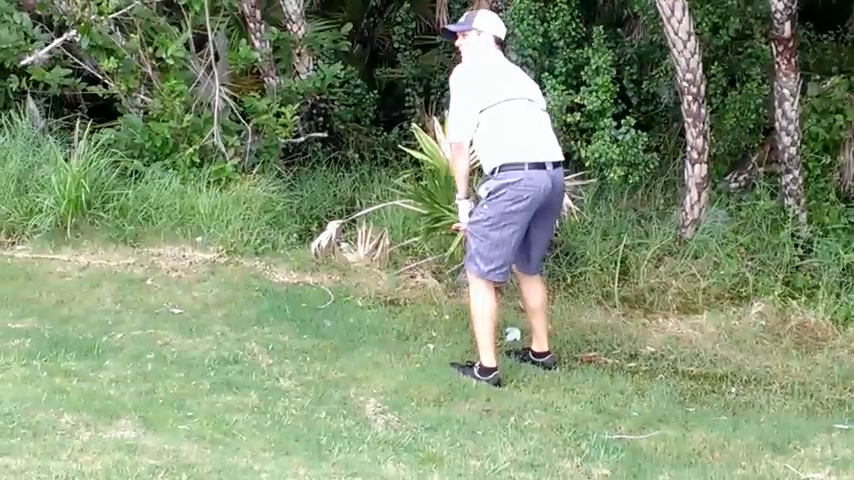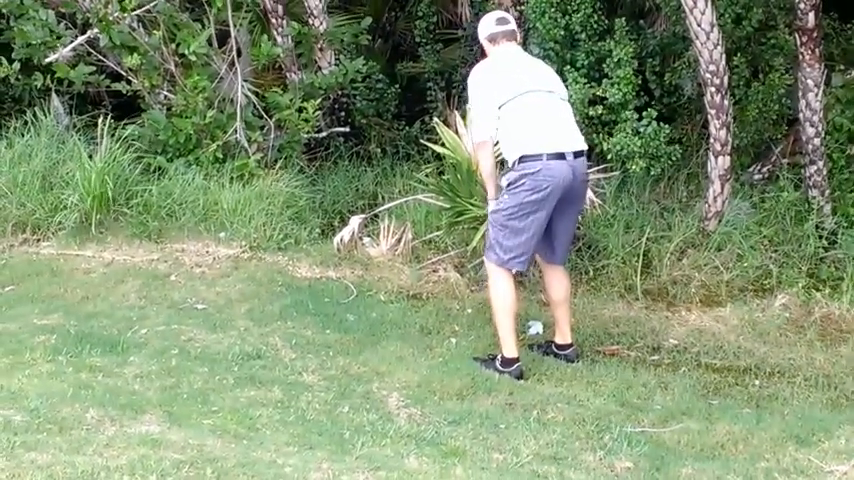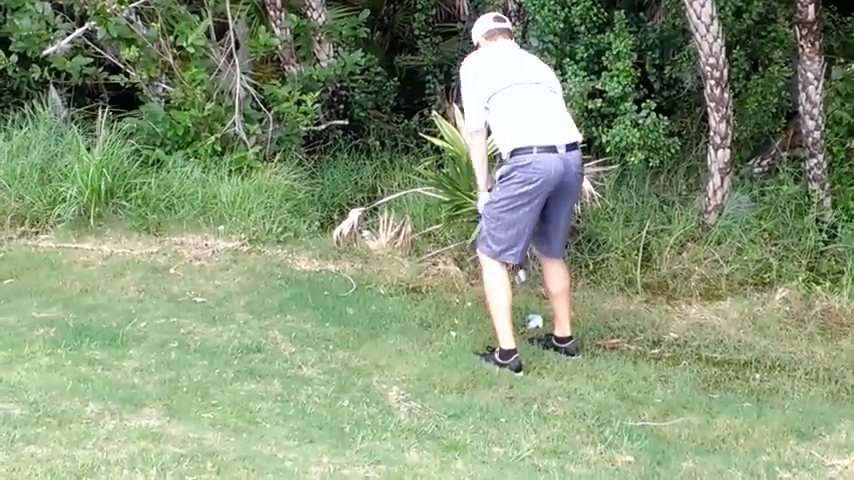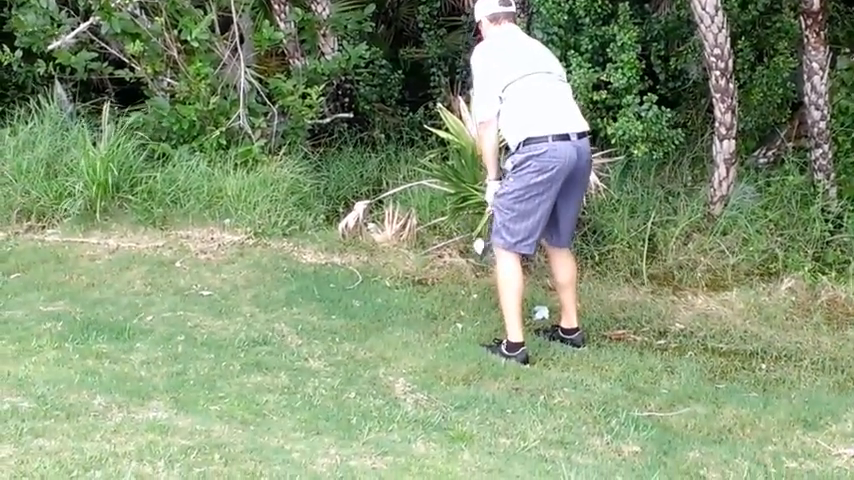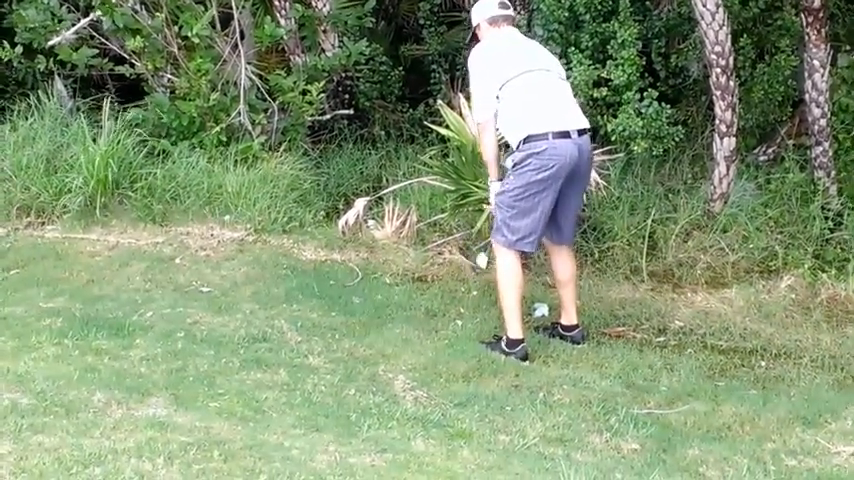
dt=1s
person 1, frame 1
left shoulder: (468, 72)
right shoulder: (519, 75)
left elbow: (459, 142)
left wrist: (462, 198)
left hip: (515, 176)
right hip: (553, 173)
left knee: (479, 273)
right knee: (528, 267)
left ankle: (486, 367)
right ankle: (541, 350)
person 1, frame 2
left shoulder: (484, 71)
right shoulder: (543, 69)
left elbow: (482, 143)
left wrist: (493, 197)
left hip: (536, 168)
right hip: (576, 164)
left knee: (498, 264)
right knee: (552, 259)
left ankle: (508, 359)
right ankle: (564, 343)
person 1, frame 3
left shoulder: (476, 61)
right shoulder: (541, 66)
left elbow: (475, 132)
left wrist: (484, 189)
right wrist: (498, 190)
left hip: (530, 161)
right hip: (570, 157)
left knee: (491, 256)
right knee: (551, 252)
left ankle: (506, 352)
right ankle: (563, 336)
person 1, frame 4
left shoulder: (486, 51)
right shoulder: (538, 48)
left elbow: (487, 123)
left wrist: (493, 179)
left hip: (540, 149)
right hip: (578, 144)
left knee: (506, 247)
right knee: (558, 243)
left ankle: (514, 344)
right ankle: (570, 327)
person 1, frame 5
left shoulder: (483, 52)
right shoulder: (538, 49)
left elbow: (485, 124)
left wrist: (494, 180)
left hip: (542, 147)
right hip: (580, 141)
left knee: (506, 244)
right knee: (559, 240)
left ankle: (514, 341)
right ankle: (570, 324)
